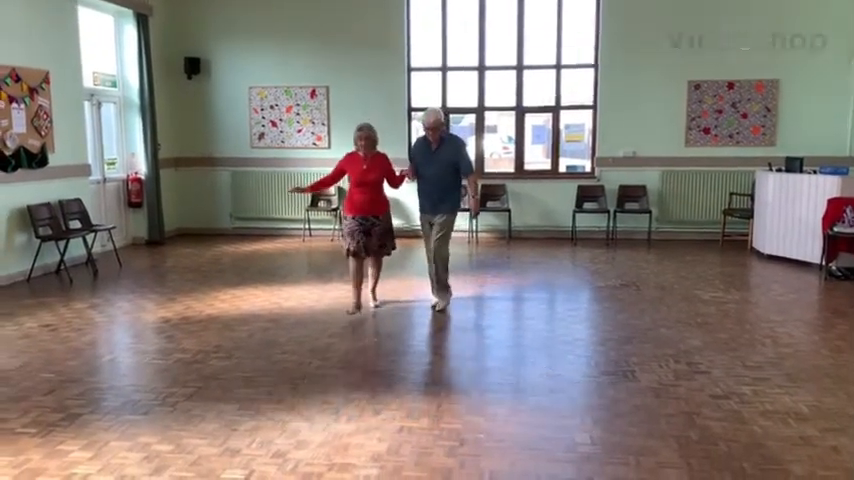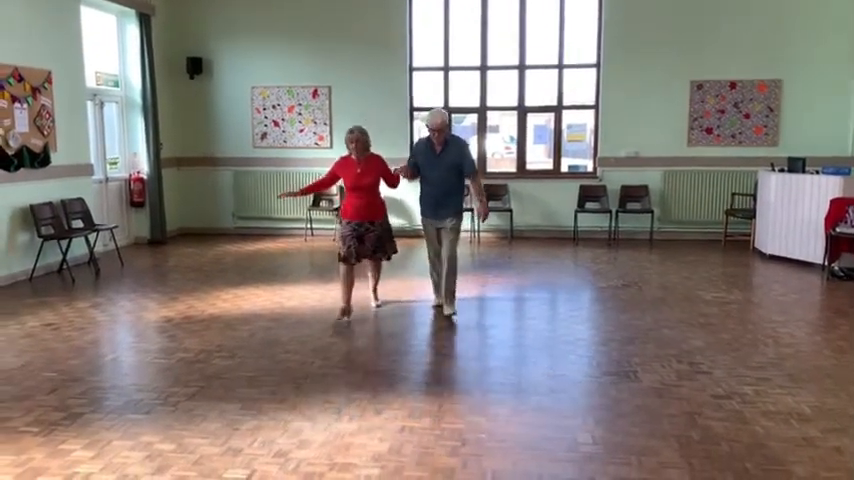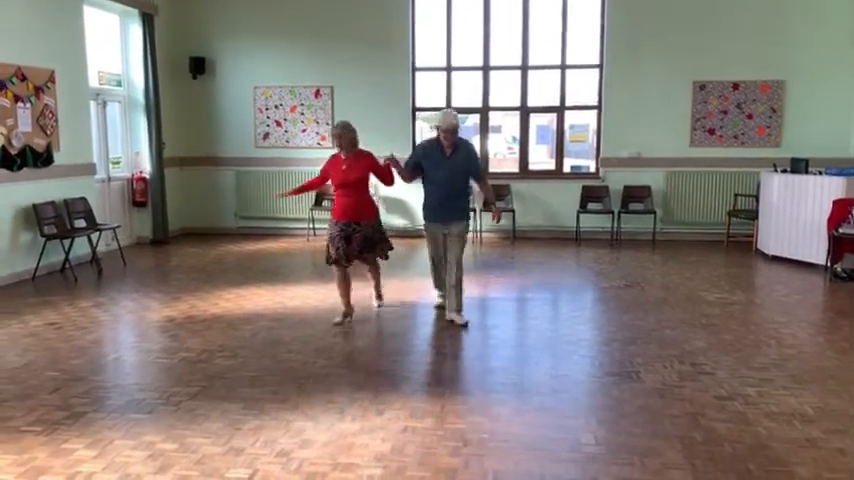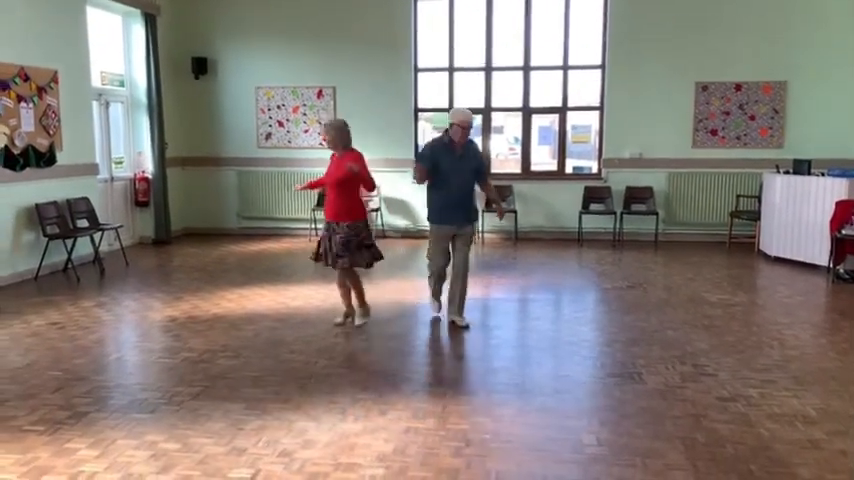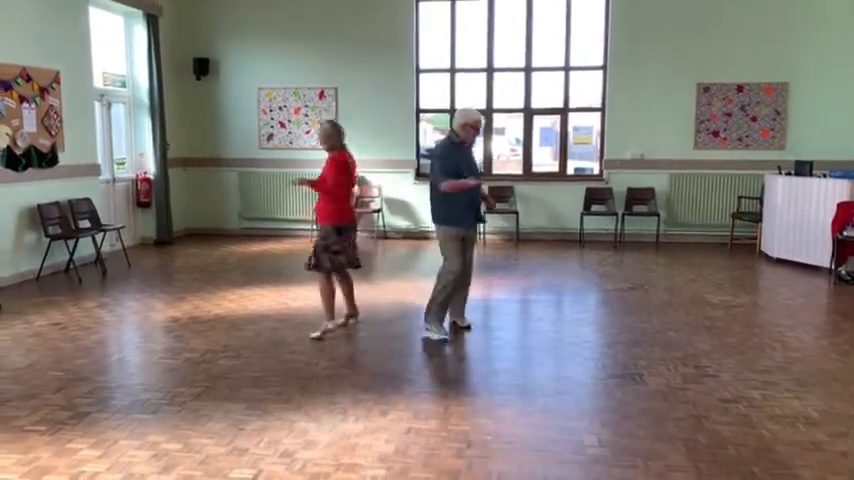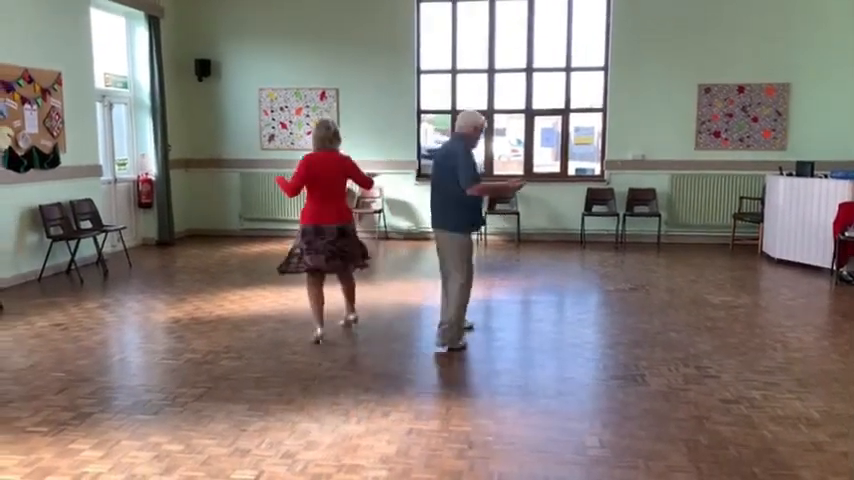
dt=0.2s
person 1, frame 1
left shoulder: (455, 144)
right shoulder: (419, 145)
left elbow: (468, 173)
left wrist: (473, 196)
right wrist: (410, 173)
left hip: (446, 208)
right hip: (426, 208)
left knee: (437, 249)
right knee: (431, 252)
left ankle: (443, 292)
right ankle: (438, 293)
person 1, frame 2
left shoulder: (459, 146)
right shoulder: (420, 147)
left elbow: (473, 176)
right elbow: (413, 173)
left wrist: (481, 200)
right wrist: (405, 172)
left hip: (451, 212)
right hip: (428, 212)
left knee: (448, 255)
right knee: (434, 255)
left ankle: (448, 301)
right ankle: (439, 294)
person 1, frame 3
left shoulder: (467, 149)
right shoulder: (424, 149)
left elbow: (481, 179)
right elbow: (409, 176)
left wrist: (492, 203)
right wrist: (397, 166)
left hip: (458, 217)
right hip: (433, 216)
left knee: (454, 262)
right knee: (437, 258)
left ankle: (454, 310)
right ankle: (441, 292)
person 1, frame 4
left shoulder: (472, 148)
right shoulder: (434, 148)
left elbow: (482, 179)
right elbow: (422, 178)
left wrist: (496, 202)
right wrist: (419, 172)
left hip: (466, 217)
right hip: (440, 218)
left knee: (461, 265)
right knee: (439, 260)
left ankle: (456, 312)
right ankle: (435, 295)
person 1, frame 5
left shoulder: (466, 148)
right shoulder: (444, 150)
right elbow: (444, 185)
left wrist: (484, 197)
right wrist: (468, 183)
left hip: (468, 219)
right hip: (448, 220)
left knee: (465, 268)
right knee: (453, 267)
left ankle: (457, 314)
right ankle: (432, 320)
person 1, frame 6
left shoulder: (447, 149)
right shoulder: (460, 151)
right elbow: (473, 188)
right wrist: (505, 187)
left hip: (446, 221)
right hip: (454, 225)
left knee: (454, 274)
right knee: (459, 277)
left ankle: (456, 319)
right ankle: (448, 338)
person 2, frame 1
left shoulder: (382, 159)
right shoulder: (349, 159)
left elbow: (394, 183)
right elbow: (330, 179)
left wrist: (403, 175)
right wrist: (308, 188)
left hip: (378, 214)
right hip: (355, 214)
left knee: (376, 255)
right knee: (356, 256)
left ankle: (372, 292)
right ankle: (356, 300)
person 2, frame 2
left shoulder: (377, 161)
right shoulder: (343, 163)
left elbow: (392, 183)
right elbow: (324, 182)
left wrist: (398, 174)
right wrist: (299, 192)
left hip: (375, 218)
right hip: (351, 219)
left knee: (375, 258)
right knee: (347, 262)
left ankle: (373, 292)
right ankle: (345, 307)
person 2, frame 3
left shoulder: (366, 157)
right shoulder: (333, 161)
left elbow: (388, 182)
right elbow: (318, 181)
left wrist: (387, 166)
right wrist: (293, 191)
left hip: (365, 218)
right hip: (340, 219)
left knee: (369, 259)
right knee: (339, 264)
left ankle: (377, 290)
right ankle: (346, 309)
person 2, frame 4
left shoulder: (354, 156)
right shoulder: (335, 157)
left elbow: (370, 187)
left wrist: (358, 173)
right wrist: (308, 185)
left hip: (351, 220)
right hip: (333, 220)
left knee: (346, 267)
right knee: (339, 267)
left ankle: (363, 306)
right ankle: (348, 309)
person 2, frame 5
left shoulder: (335, 159)
right shoulder: (345, 157)
left elbow: (338, 190)
left wrist: (312, 183)
left hip: (334, 222)
right hip: (340, 221)
left knee: (324, 272)
right knee: (338, 269)
left ankle: (329, 322)
right ankle: (351, 310)
person 2, frame 6
left shoulder: (309, 160)
right shoulder: (345, 161)
left elbow: (292, 191)
right elbow: (367, 185)
left wrist: (280, 179)
right wrist: (370, 177)
left hip: (314, 225)
right hip: (342, 223)
left knee: (313, 277)
right knee: (344, 269)
left ankle: (319, 327)
right ankle: (351, 312)
